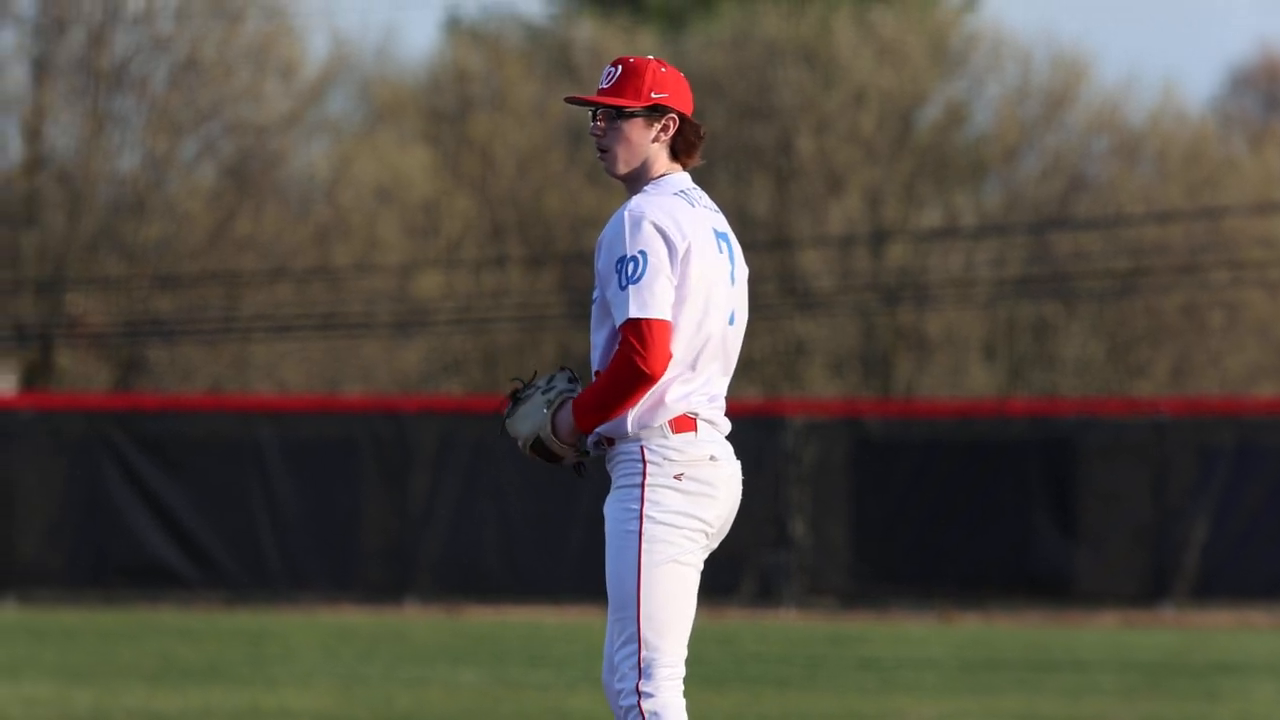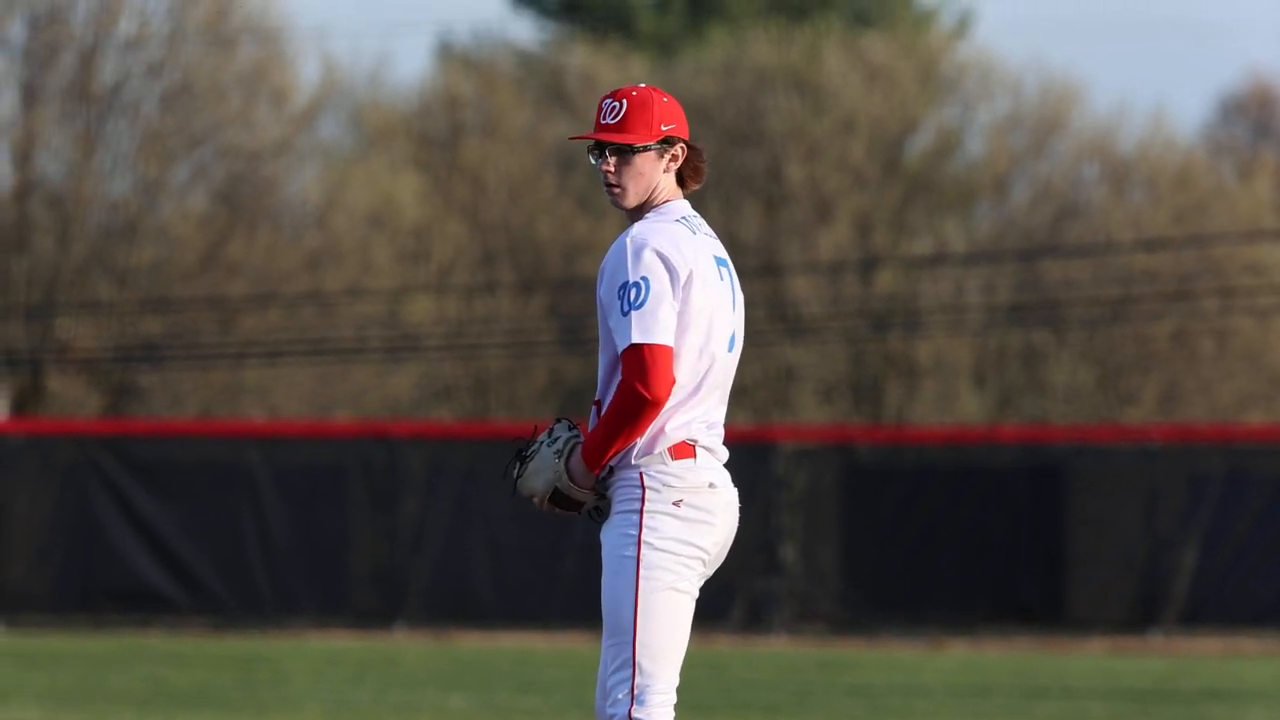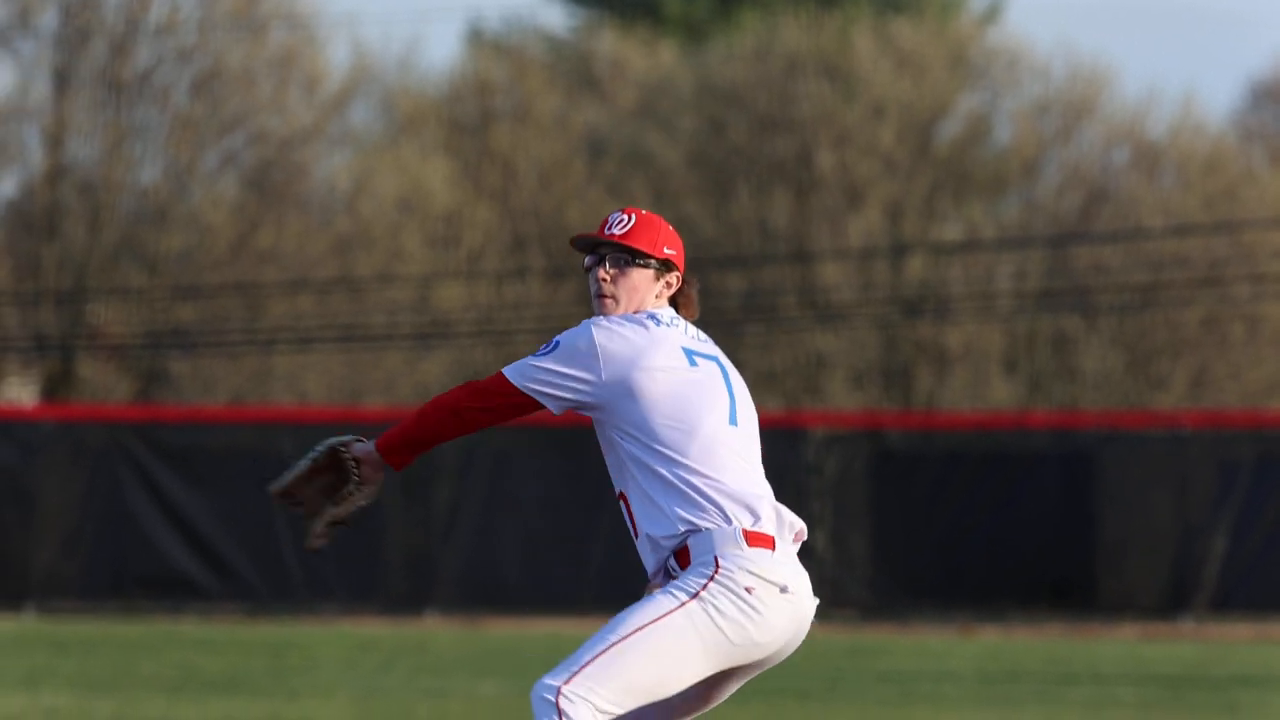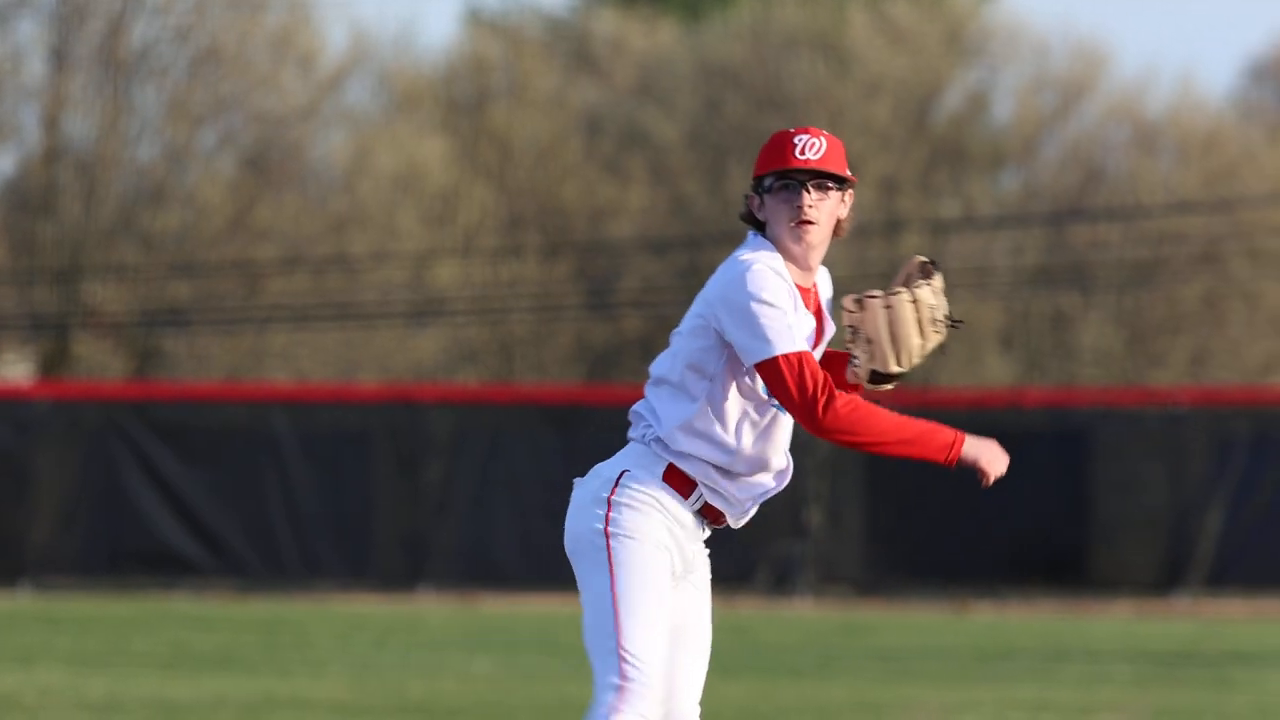
dt=1s
person 1, frame 1
left shoulder: (642, 217)
right shoulder: (709, 218)
left elbow: (646, 357)
left wrist: (577, 417)
right wrist: (592, 394)
left hip: (661, 465)
right hip: (708, 458)
person 1, frame 2
left shoulder: (644, 245)
right shoulder: (707, 245)
left elbow: (649, 384)
left wrist: (588, 459)
right wrist: (601, 449)
left hip: (659, 493)
right hip: (705, 489)
person 1, frame 3
left shoulder: (602, 342)
right shoulder: (707, 357)
left elbow: (479, 398)
left wrist: (384, 448)
left hip: (735, 586)
right hip: (778, 592)
person 1, frame 4
left shoulder: (813, 285)
right shoulder: (751, 279)
right elbow: (815, 408)
left wrist: (844, 366)
right wrist: (959, 444)
left hip: (681, 535)
right hip: (635, 506)
